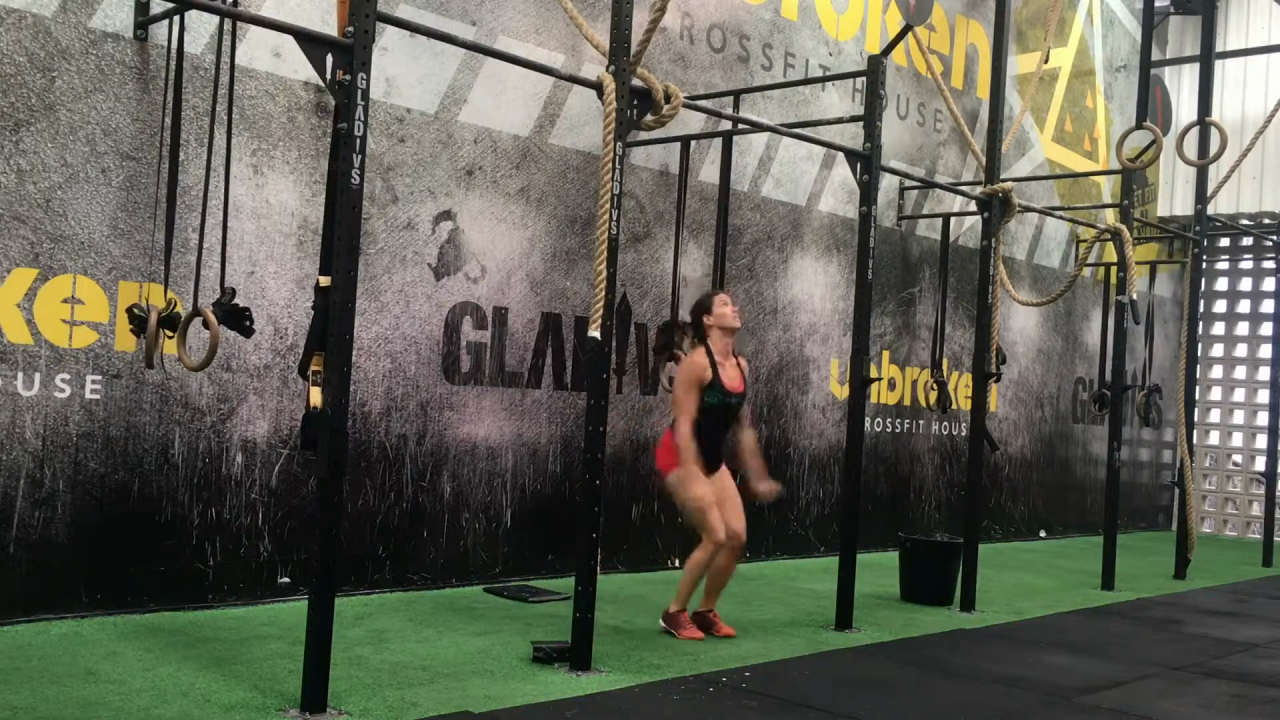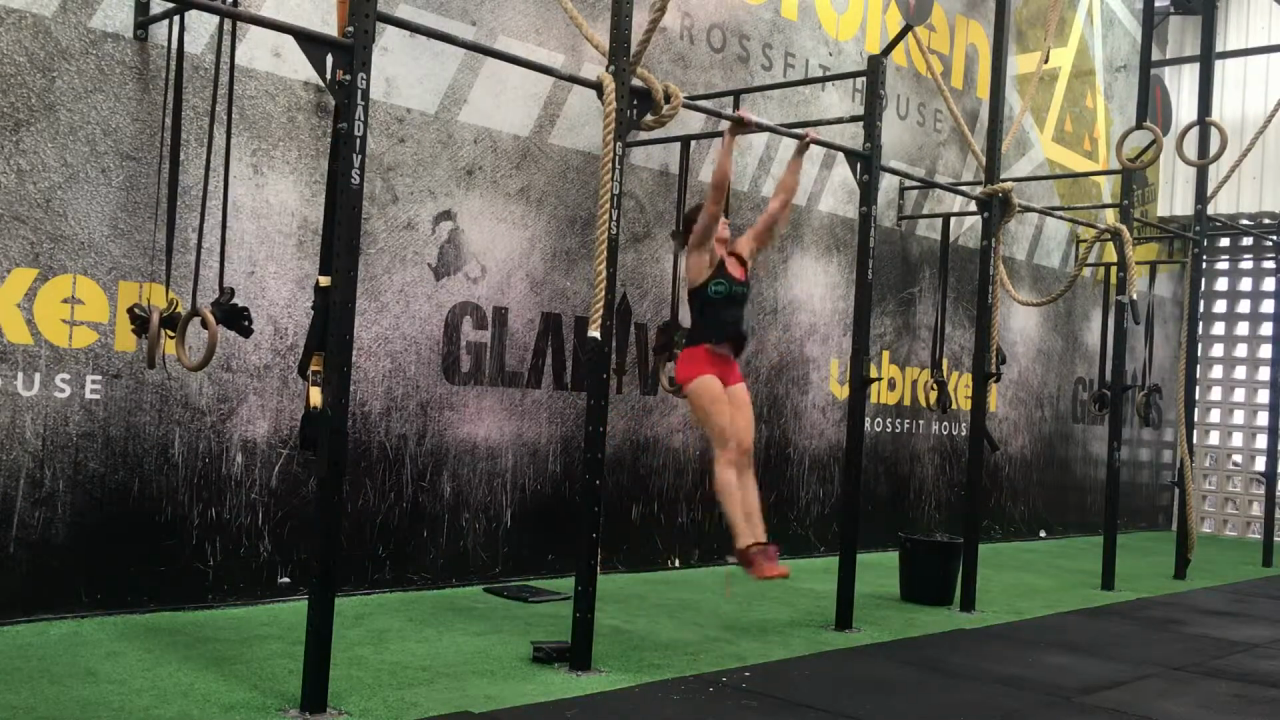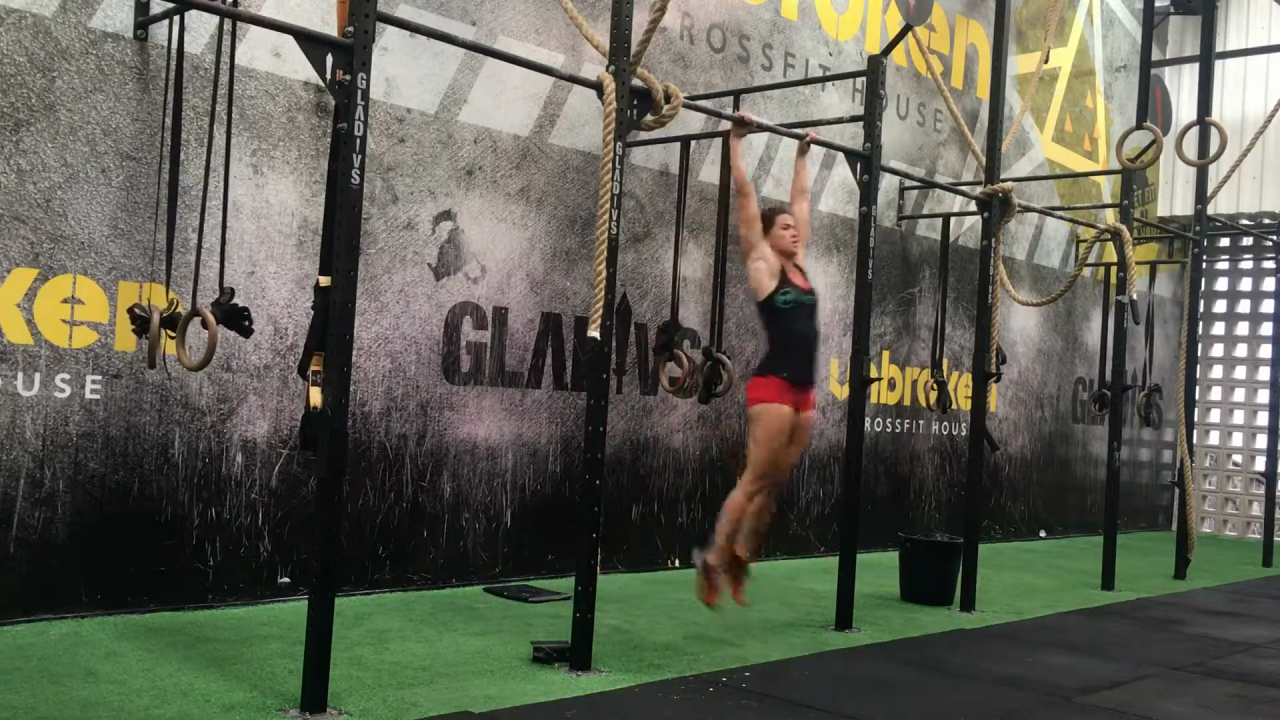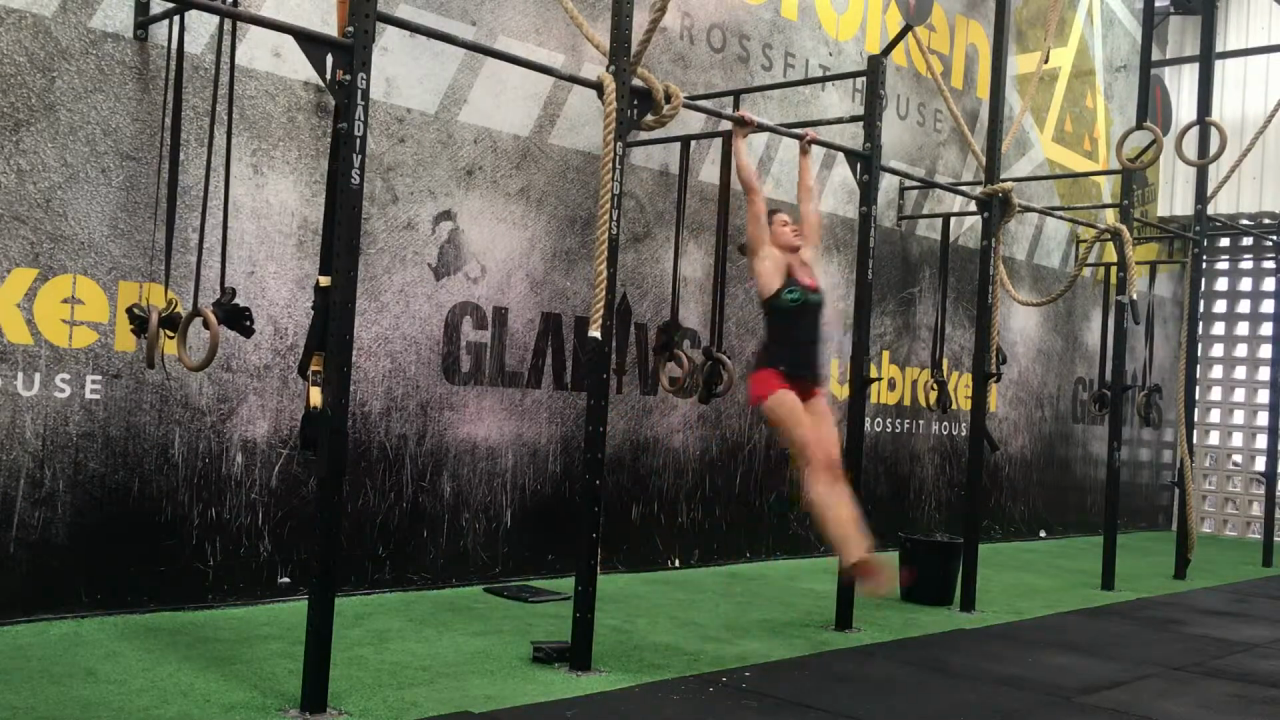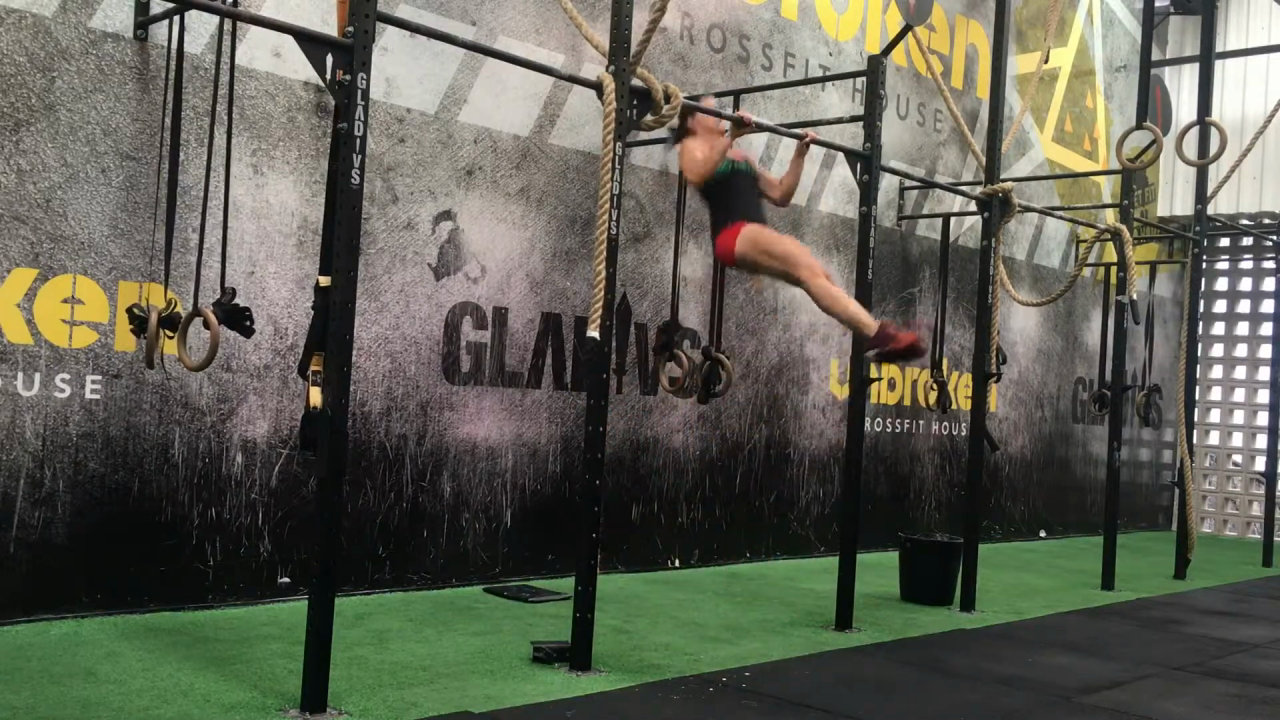
dt=0.5s
person 1, frame 1
left shoulder: (739, 365)
right shoulder: (697, 361)
left elbow: (743, 427)
right elbow: (683, 424)
left wrist: (758, 475)
right wrist: (692, 477)
left hip: (711, 461)
right hip: (681, 455)
left knee: (737, 536)
right knee: (717, 537)
left ankle: (705, 611)
right ankle: (675, 612)
person 1, frame 2
left shoulder: (742, 254)
right shoulder: (703, 255)
left elbow: (780, 202)
right elbow: (718, 192)
left wrist: (799, 155)
right wrist: (732, 136)
left hip: (730, 366)
right hip: (699, 361)
left knee: (744, 455)
right knee: (728, 452)
left ankle: (759, 544)
right ankle: (748, 546)
person 1, frame 3
left shoulder: (797, 265)
right shoulder: (761, 262)
left elbow: (801, 200)
right elbow: (745, 198)
left wrist: (802, 155)
right wrist: (736, 140)
left hip: (802, 391)
right hip: (774, 386)
left knee: (773, 484)
right knee: (755, 481)
left ankle: (736, 557)
right ankle: (714, 559)
person 1, frame 4
left shoulder: (806, 259)
right shoulder: (768, 261)
left elbow: (809, 202)
right elbow: (754, 193)
left wrist: (805, 156)
right wrist: (740, 139)
left hip: (807, 384)
right hip: (773, 378)
left knee: (832, 468)
right knee: (818, 464)
left ankle: (859, 555)
right ankle: (857, 559)
person 1, frame 5
left shoulder: (738, 155)
right shoulder: (694, 144)
left elbow: (781, 194)
right elbow: (698, 174)
left wrist: (799, 154)
right wrist: (732, 135)
left hip: (757, 231)
right hip: (736, 235)
left knee: (819, 275)
right knee: (812, 271)
left ankle: (880, 334)
right ankle: (877, 333)
